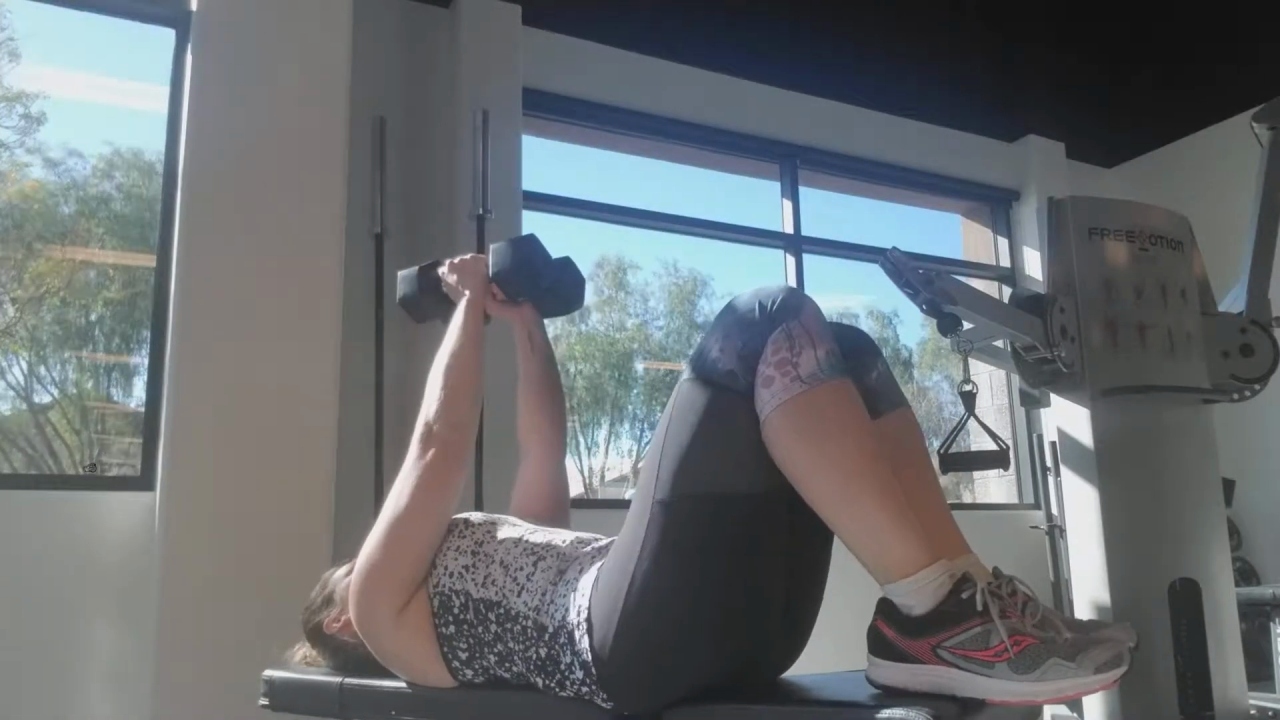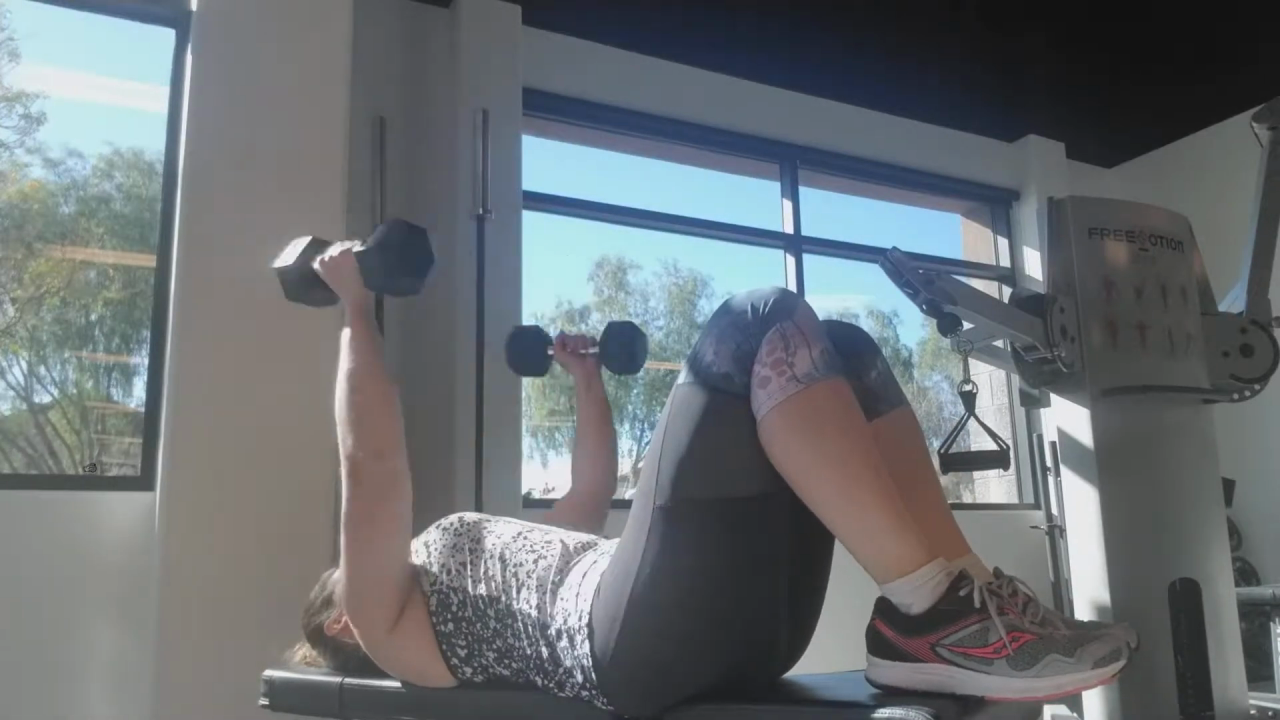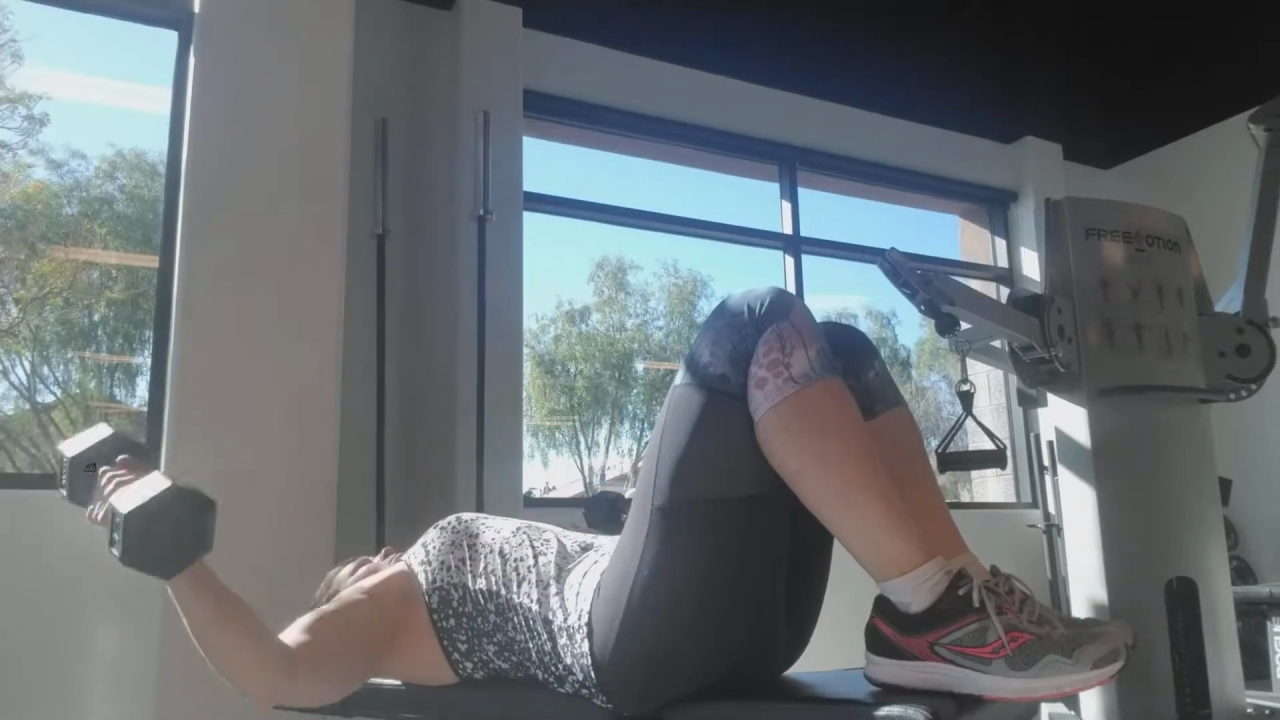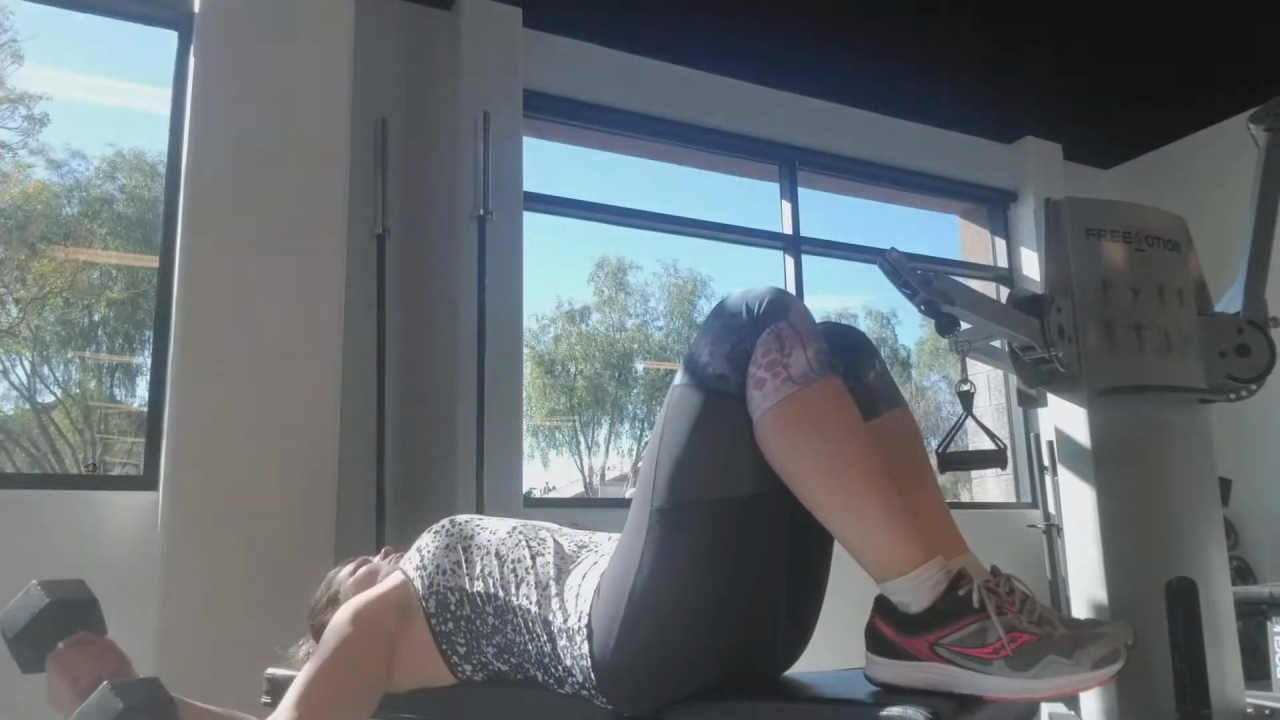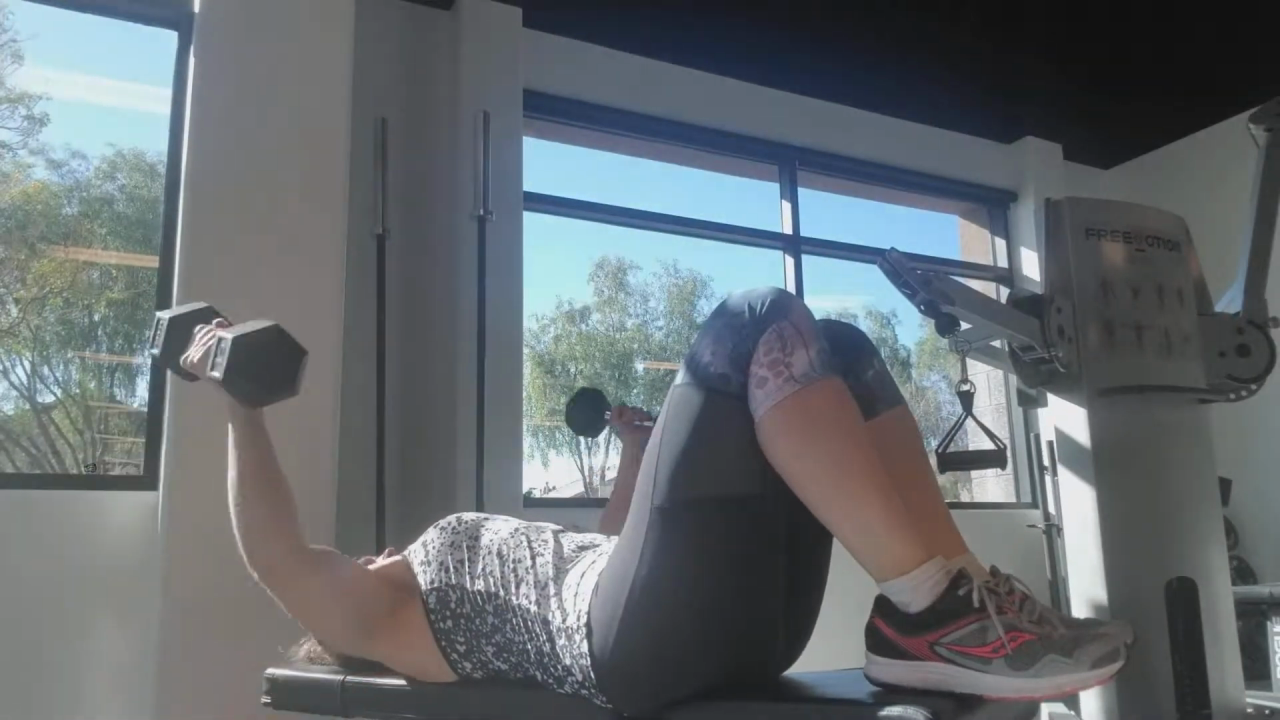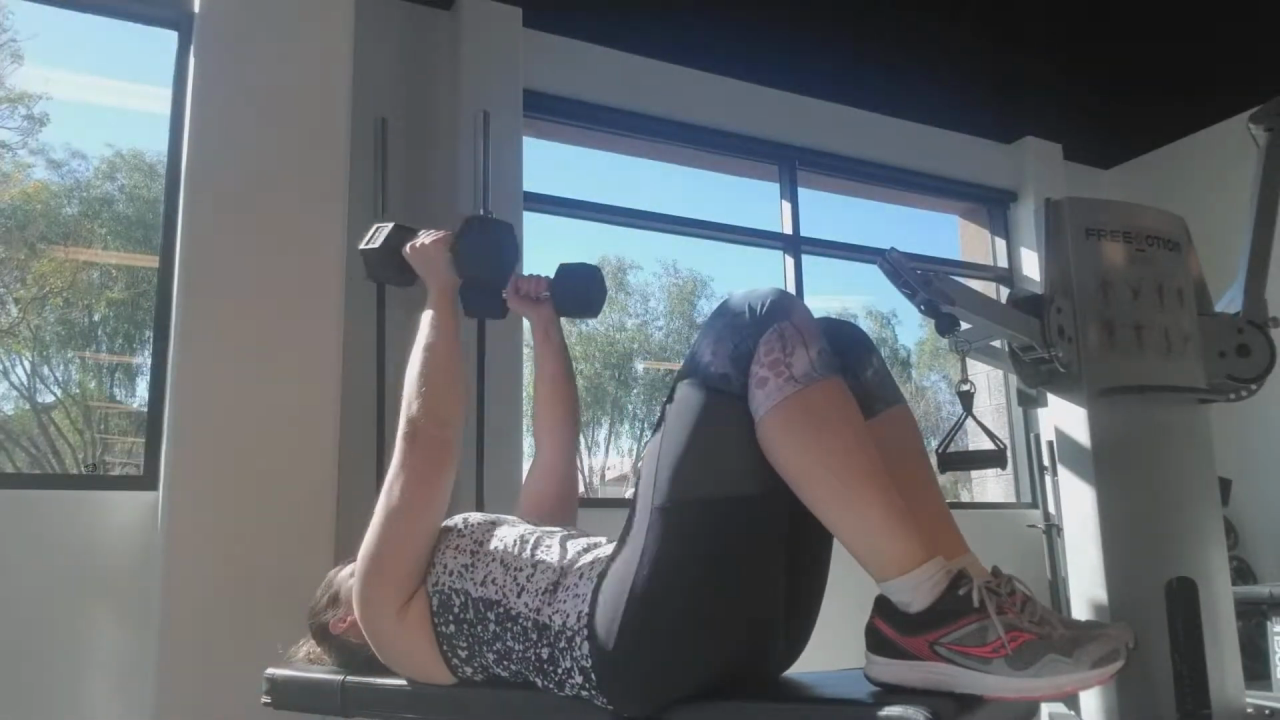
dt=0.5s
person 1, frame 1
left shoulder: (495, 552)
right shoulder: (381, 606)
left elbow: (543, 450)
right elbow: (438, 442)
left wrist: (524, 321)
right wrist: (470, 304)
left hip: (742, 621)
right hip: (645, 635)
left knee: (841, 352)
right knee: (771, 325)
left ankle: (963, 595)
right ankle: (933, 619)
person 1, frame 2
left shoulder: (483, 556)
right shoulder: (396, 620)
left elbow: (596, 493)
right elbow: (375, 472)
left wrist: (585, 379)
right wrist: (357, 316)
left hip: (733, 624)
right hip: (635, 640)
left knee: (842, 350)
right knee: (760, 328)
left ankle: (954, 600)
right ankle: (930, 619)
person 1, frame 3
left shoulder: (458, 565)
right shoulder: (383, 615)
left wrist: (628, 510)
left hip: (738, 618)
right hip: (638, 633)
left knee: (837, 349)
right knee: (760, 325)
left ankle: (950, 600)
right ankle: (929, 617)
person 1, frame 4
left shoulder: (449, 559)
right shoulder: (375, 627)
left hip: (729, 621)
left knee: (836, 351)
right knee: (757, 327)
left ankle: (948, 598)
right ankle: (930, 618)
person 1, frame 5
left shoulder: (459, 573)
right shoulder: (379, 611)
right elbow: (287, 566)
left wrist: (632, 445)
right wrist: (241, 406)
left hip: (722, 620)
right hip: (640, 634)
left knee: (837, 350)
right knee: (756, 325)
left ankle: (949, 596)
right ankle: (931, 617)
person 1, frame 6
left shoulder: (507, 549)
right shoulder: (392, 611)
left elbow: (558, 445)
right elbow: (424, 441)
left wrist: (544, 323)
right wrist: (441, 297)
left hip: (735, 620)
right hip: (641, 641)
left knee: (836, 347)
right knee: (757, 328)
left ankle: (957, 591)
right ankle: (932, 614)
